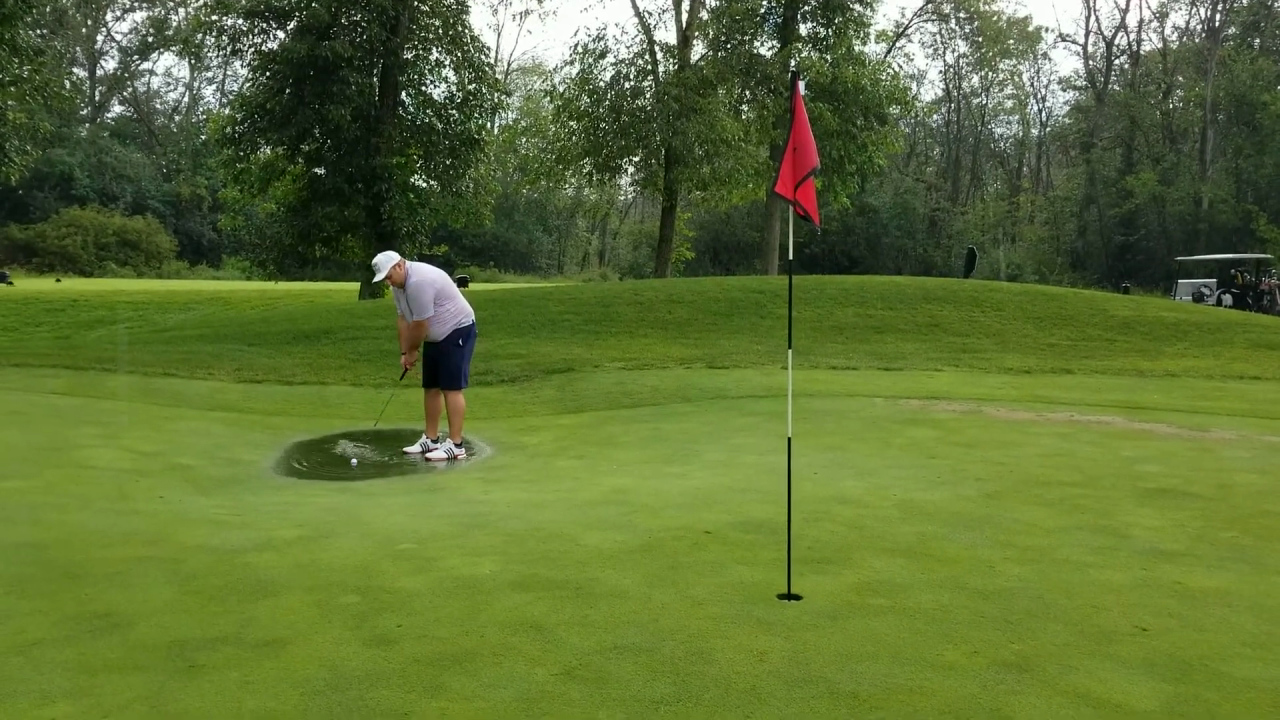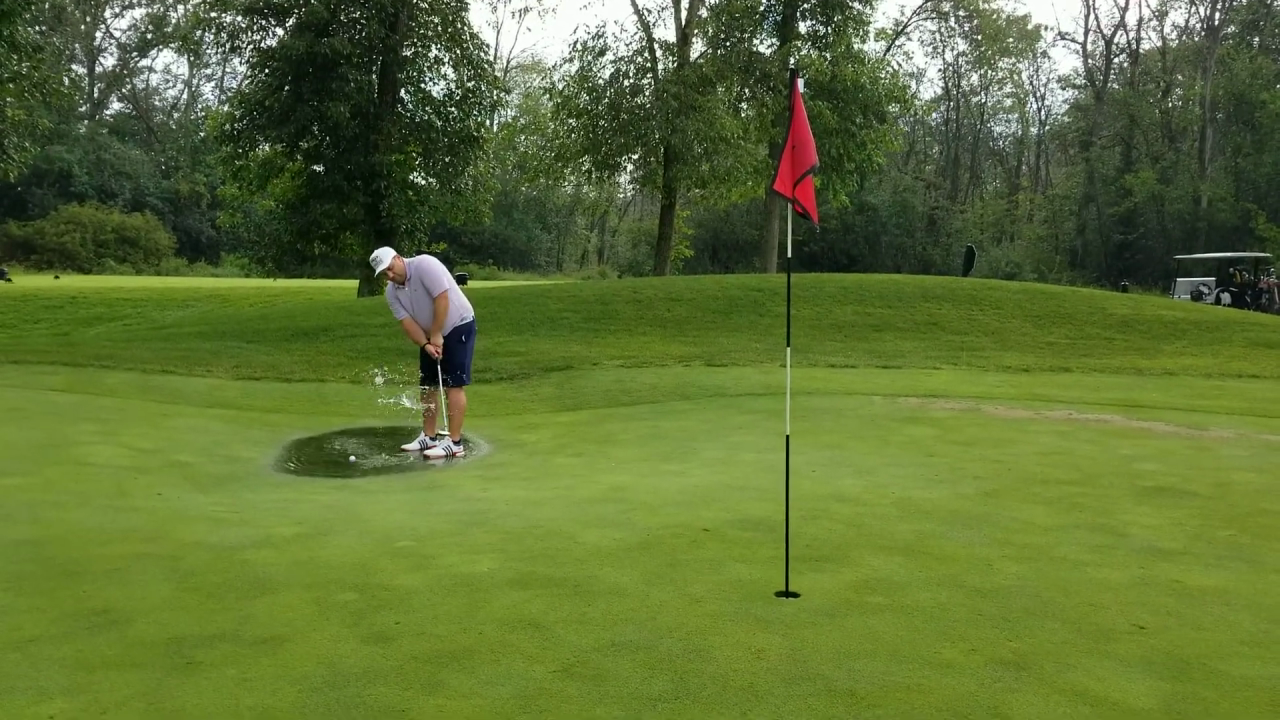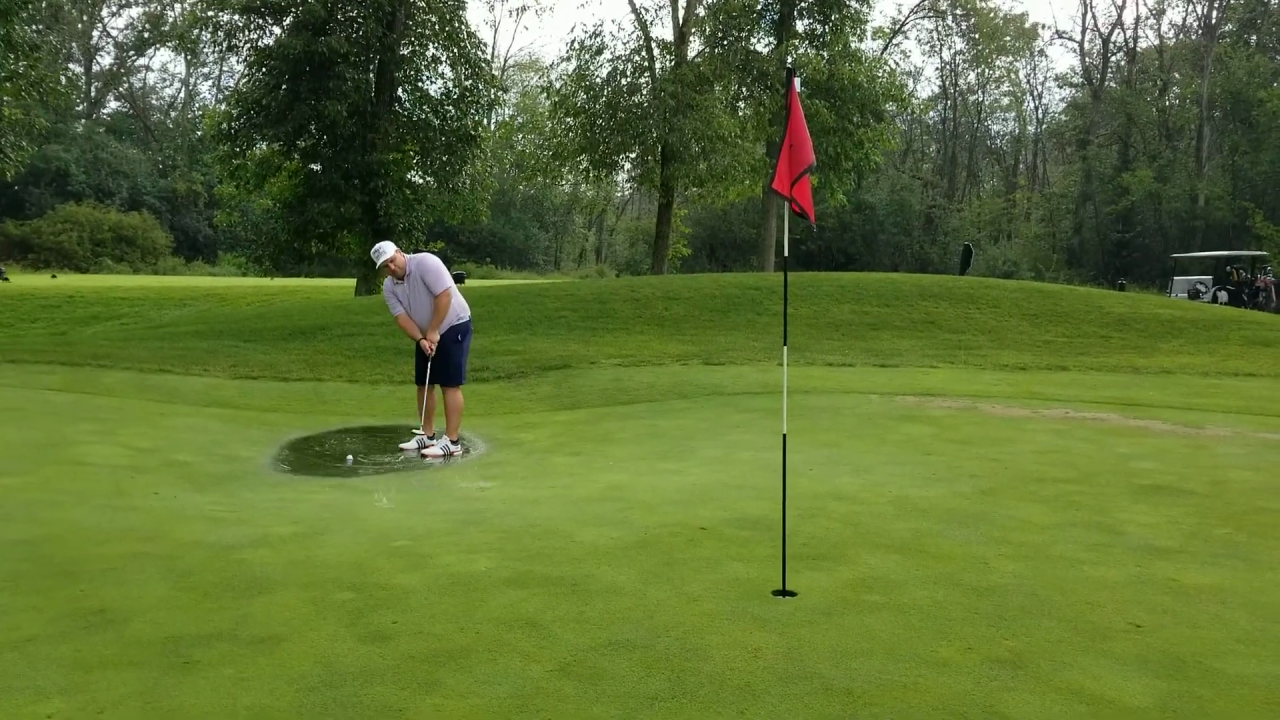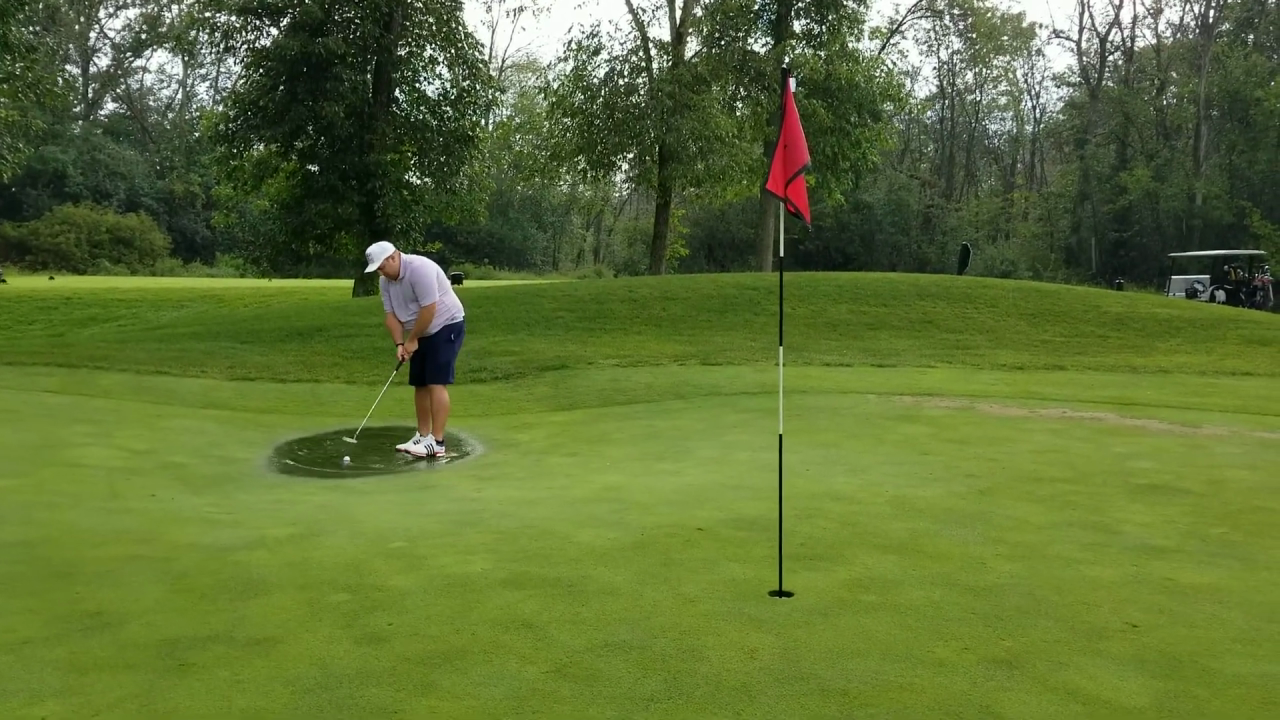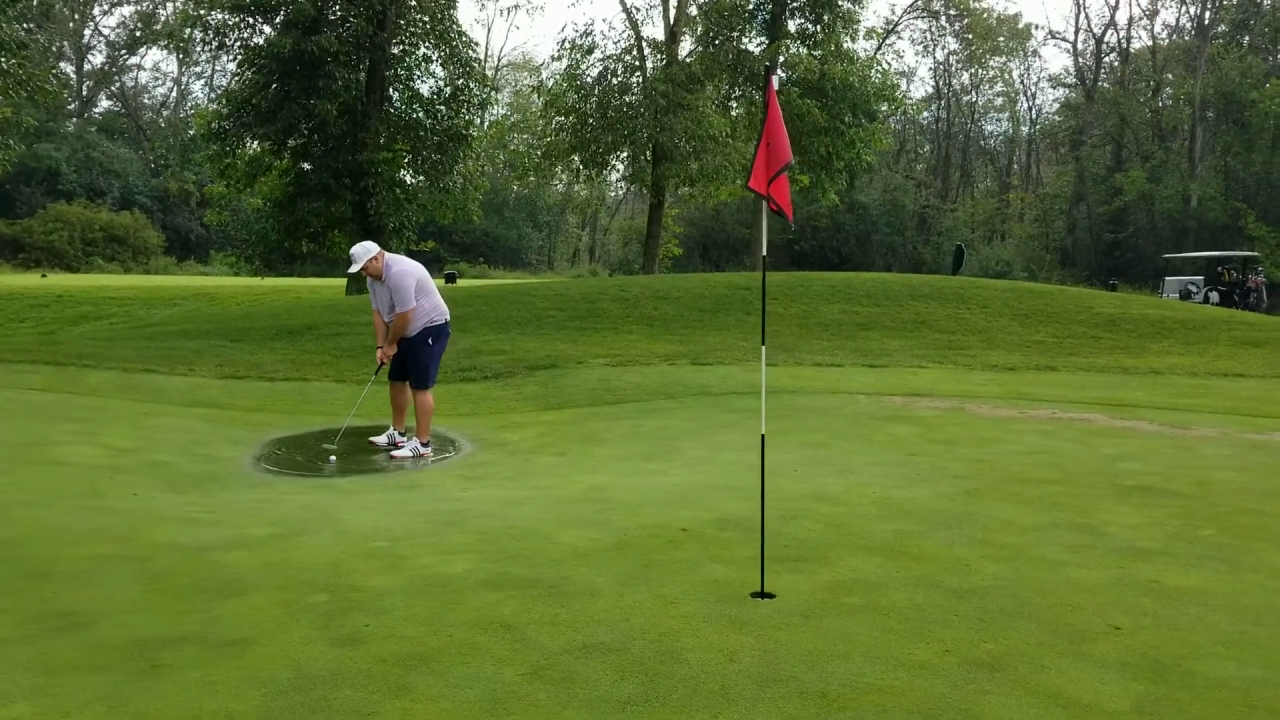
dt=0.4s
person 1, frame 1
left shoulder: (419, 281)
right shoulder: (399, 286)
left elbow: (421, 324)
right elbow: (403, 319)
left wrist: (413, 350)
right wrist: (405, 352)
left hip: (458, 332)
right hip: (434, 338)
left knee: (451, 388)
right knee: (431, 388)
left ankle: (455, 445)
right ankle: (431, 440)
person 1, frame 2
left shoulder: (424, 265)
right shoulder: (391, 292)
left elbow: (442, 297)
right elbow: (406, 321)
left wrist: (437, 335)
right wrist: (426, 344)
left hip: (458, 328)
right hip: (431, 337)
left knee: (453, 385)
right knee: (428, 386)
left ankle: (454, 442)
right ankle: (429, 437)
person 1, frame 3
left shoulder: (426, 262)
right shoulder: (389, 286)
left elbow: (444, 296)
right elbow: (401, 317)
left wrist: (434, 331)
right wrist: (421, 339)
left hip: (453, 328)
right hip: (426, 335)
left knee: (450, 385)
right knee: (424, 384)
left ankle: (452, 441)
right ankle: (427, 436)
person 1, frame 4
left shoulder: (420, 268)
right shoulder: (386, 280)
left elbow: (429, 309)
right elbow: (391, 315)
left wrist: (412, 340)
right wrist: (400, 344)
left hip: (446, 327)
right hip: (421, 334)
left knee: (436, 384)
right knee: (420, 386)
left ankle: (436, 442)
right ankle: (423, 436)
person 1, frame 5
left shoulder: (399, 272)
right shoulder: (374, 278)
left elbow: (403, 316)
right elbow: (378, 313)
left wrist: (390, 344)
right wrist: (380, 346)
left hip: (430, 328)
right hip: (408, 333)
left knee: (420, 386)
right knee: (397, 381)
left ankle: (422, 443)
right ankle: (398, 432)
